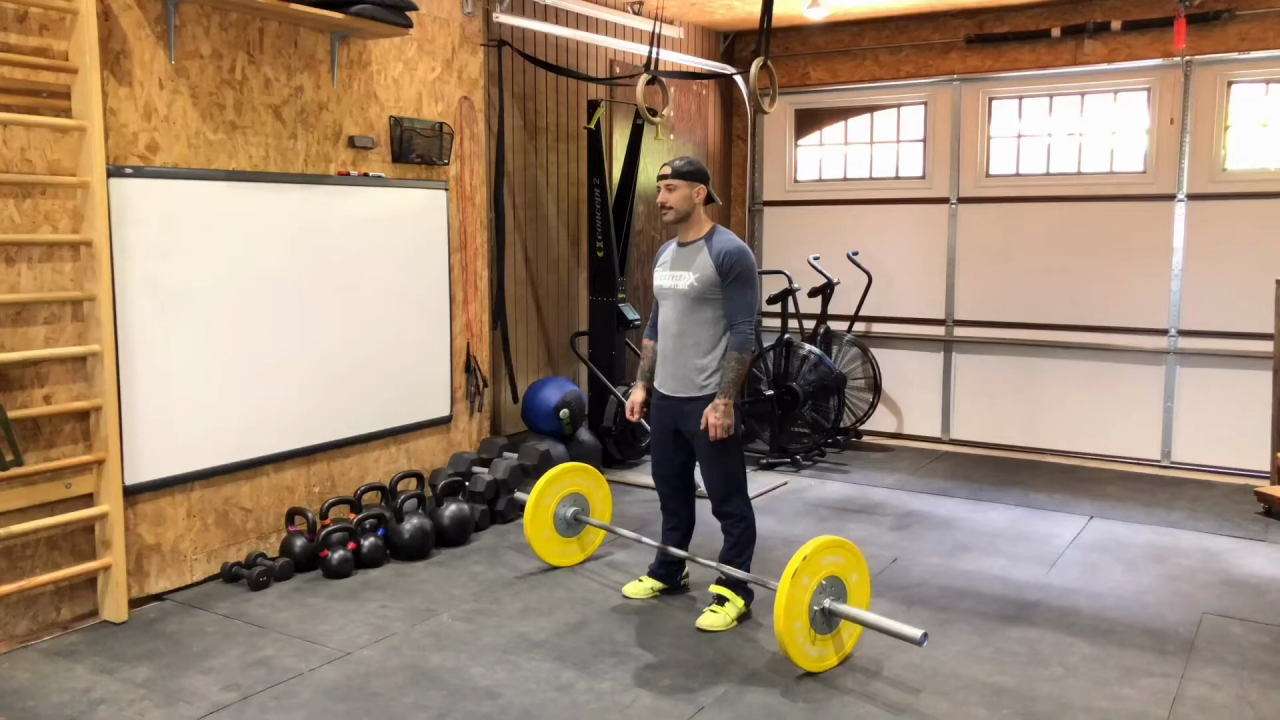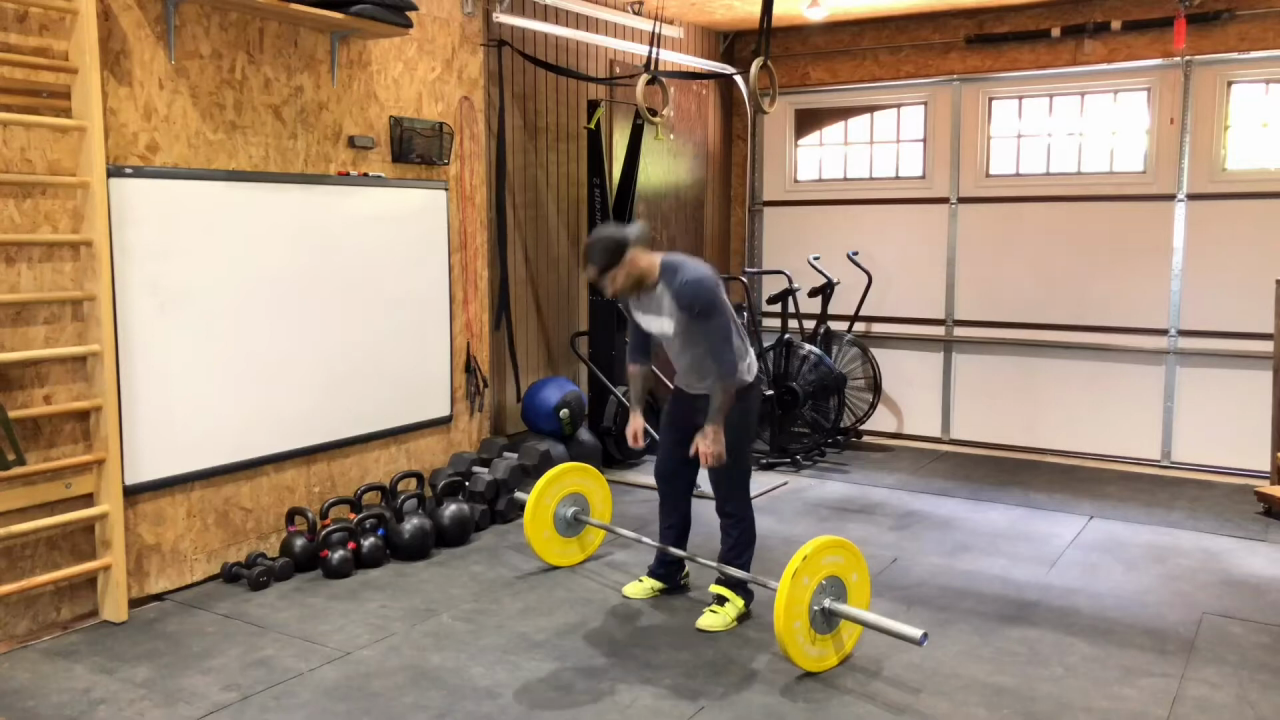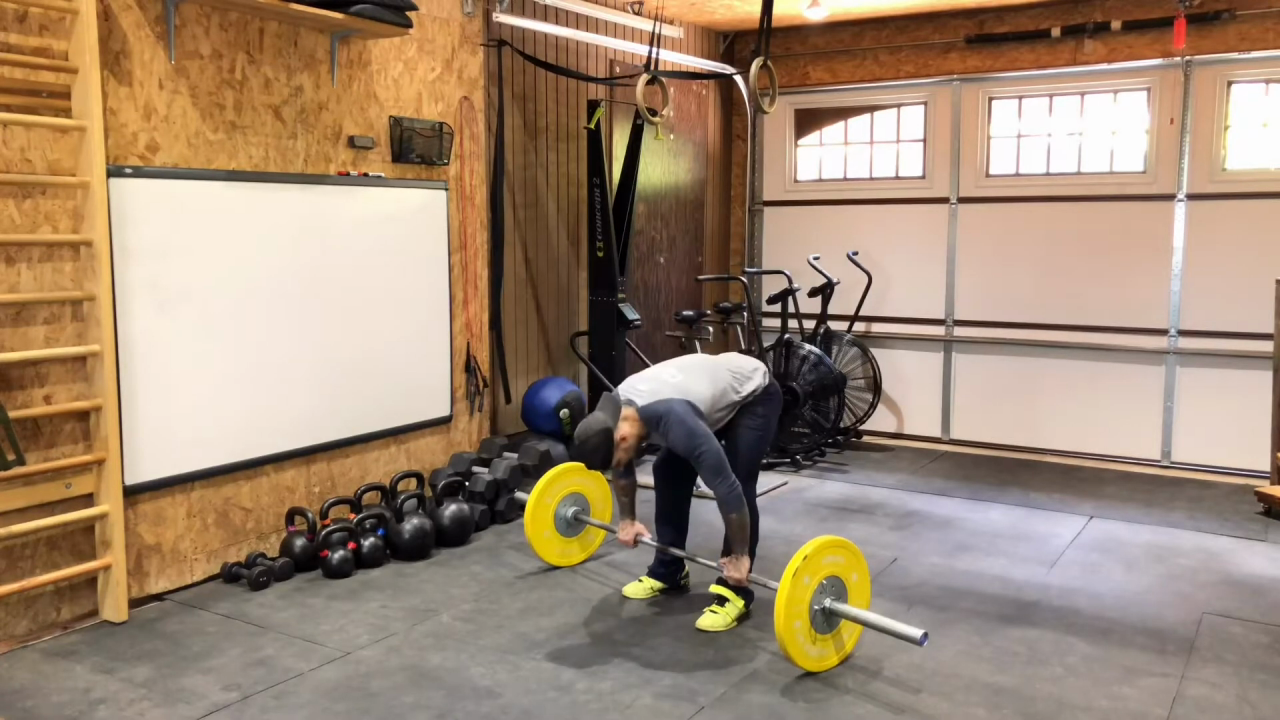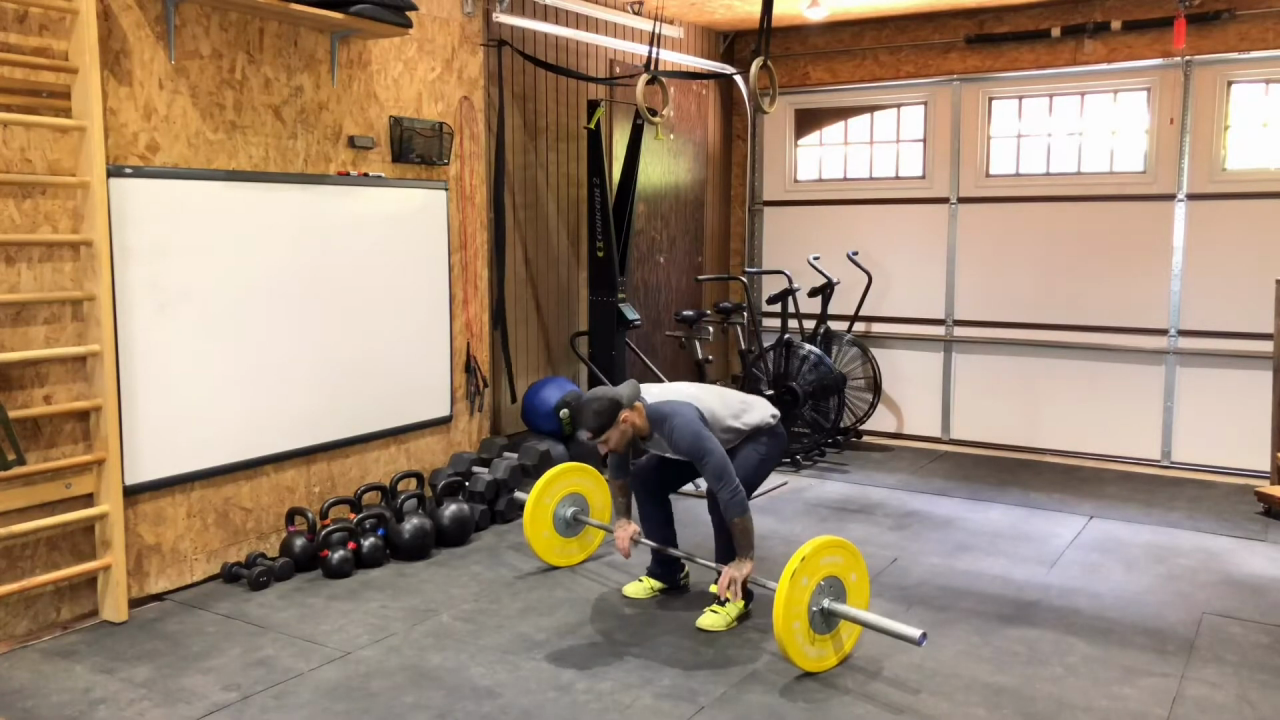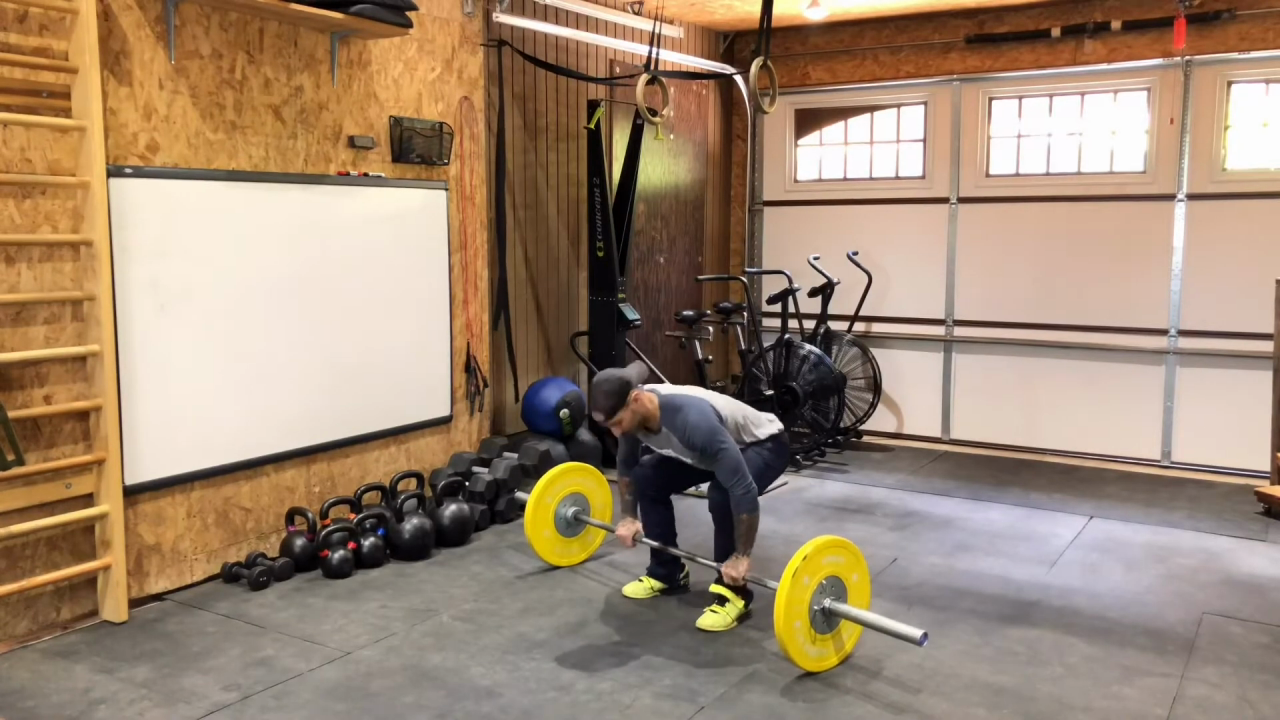
dt=0.7s
person 1, frame 1
left shoulder: (729, 253)
right shoulder: (665, 254)
left elbow: (742, 334)
left wrist: (725, 401)
right wrist: (642, 385)
left hip: (708, 401)
right hip: (667, 397)
left knee: (727, 499)
right knee: (671, 491)
left ankle: (734, 592)
right ankle: (668, 572)
person 1, frame 2
left shoulder: (691, 282)
right shoulder: (633, 290)
left elbow: (725, 359)
right elbow: (638, 351)
left wrist: (714, 428)
right wrist: (636, 410)
left hip: (734, 389)
right hip: (688, 391)
left knee: (729, 487)
right knee: (669, 480)
left ankle: (733, 591)
right ankle: (668, 573)
person 1, frame 3
left shoulder: (675, 421)
right shoulder: (615, 412)
left elbow: (726, 486)
right elbow: (623, 470)
left wrist: (740, 556)
right wrist: (627, 518)
left hip: (754, 396)
right hip: (715, 389)
left knee: (739, 484)
right knee: (668, 473)
left ankle: (734, 591)
right ankle: (668, 571)
person 1, frame 4
left shoulder: (679, 424)
right shoulder: (624, 412)
left elbow: (730, 491)
right elbow: (618, 469)
left wrist: (744, 559)
right wrist: (623, 519)
left hip: (760, 433)
right hip: (718, 434)
left knee: (719, 497)
right knee: (644, 478)
left ankle: (733, 594)
right ankle: (668, 572)
person 1, frame 5
left shoulder: (692, 419)
right shoulder: (632, 414)
left elbow: (743, 488)
right elbow: (627, 465)
left wrist: (741, 556)
right wrist: (628, 516)
left hip: (764, 445)
left knee: (721, 495)
right knee: (645, 478)
left ankle: (733, 592)
right ankle: (668, 572)
